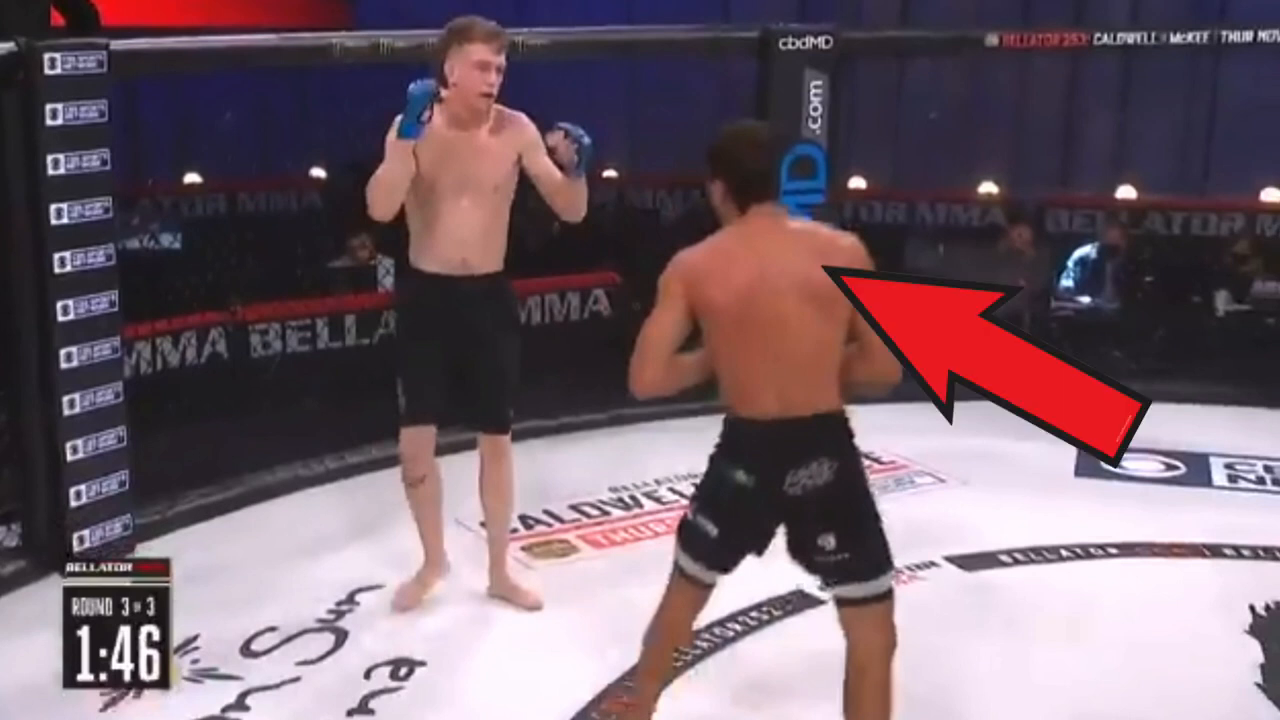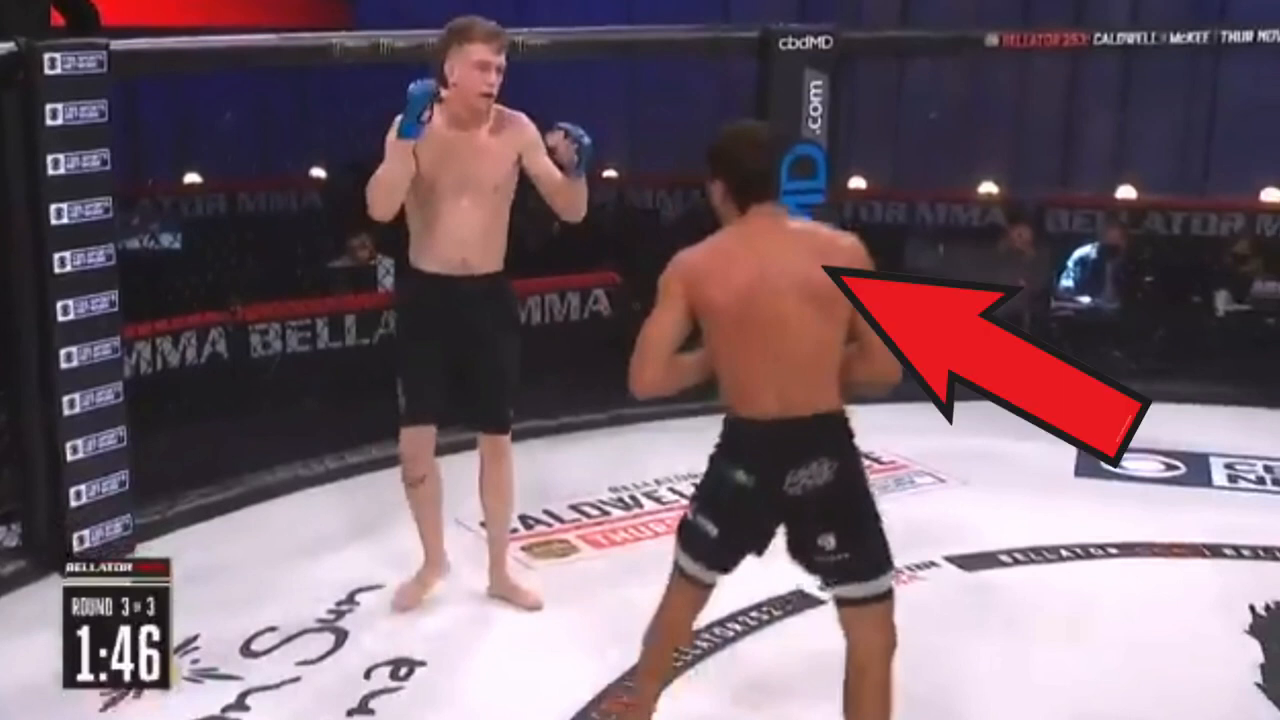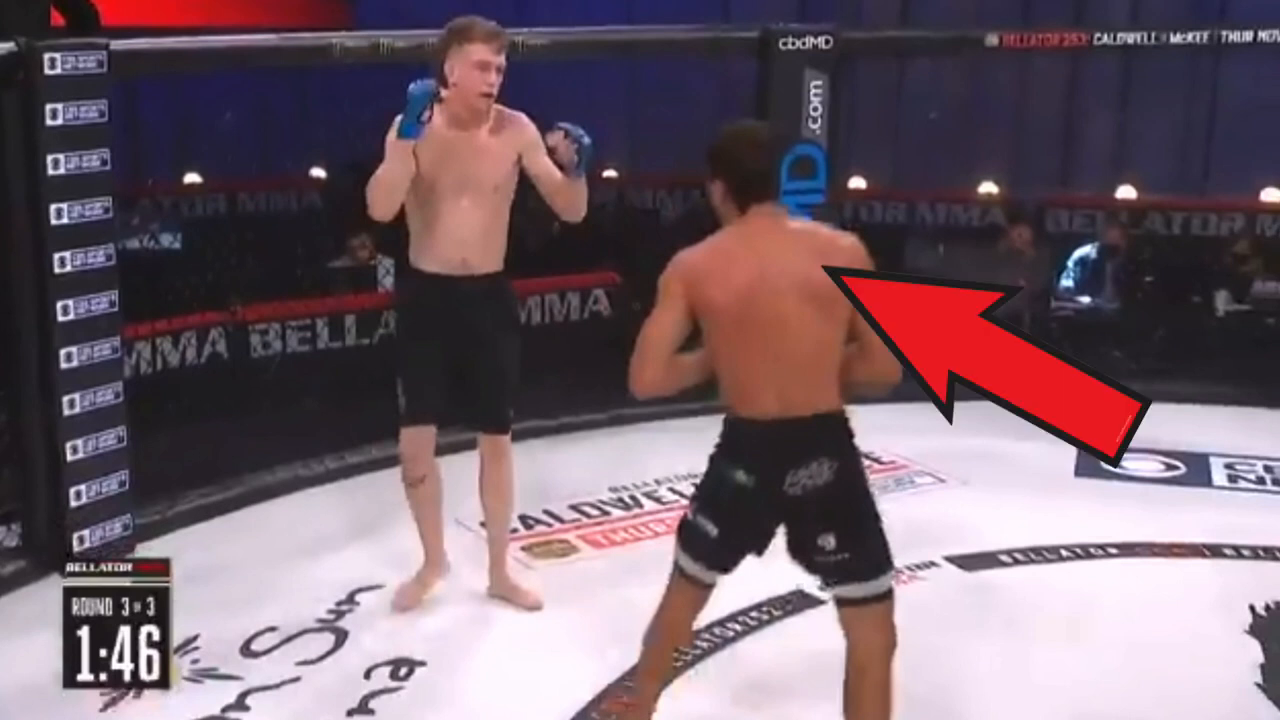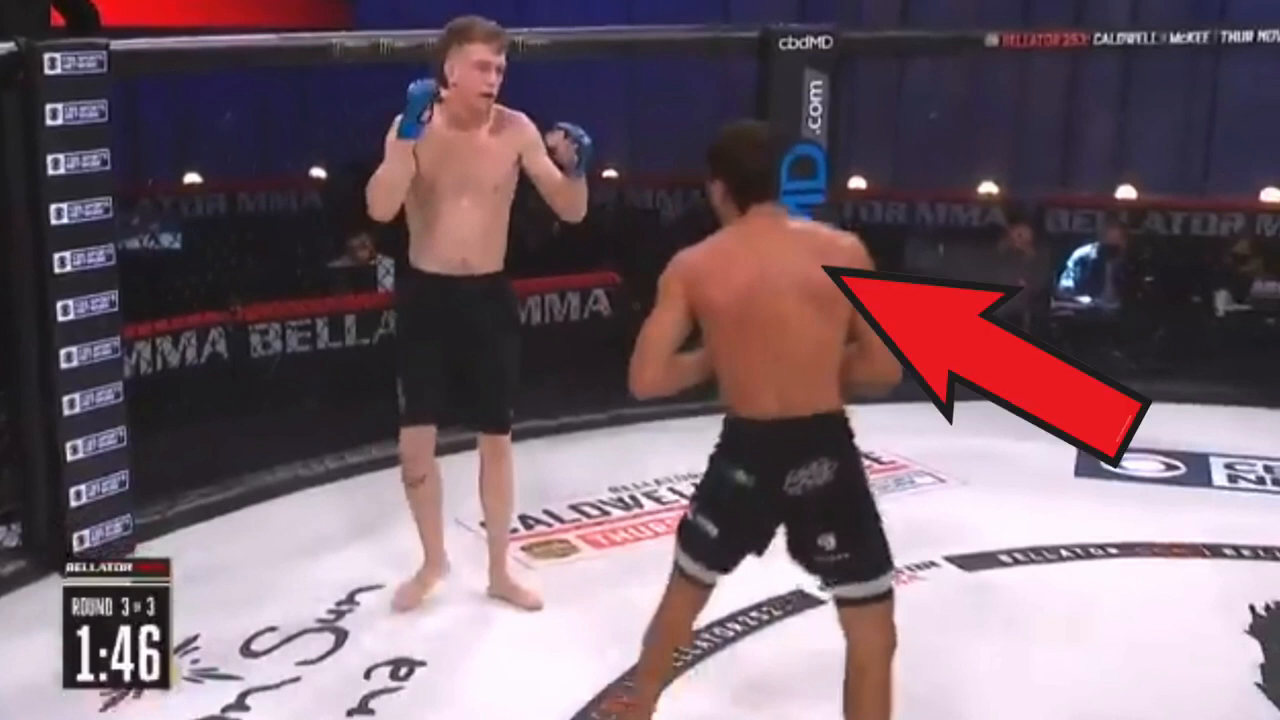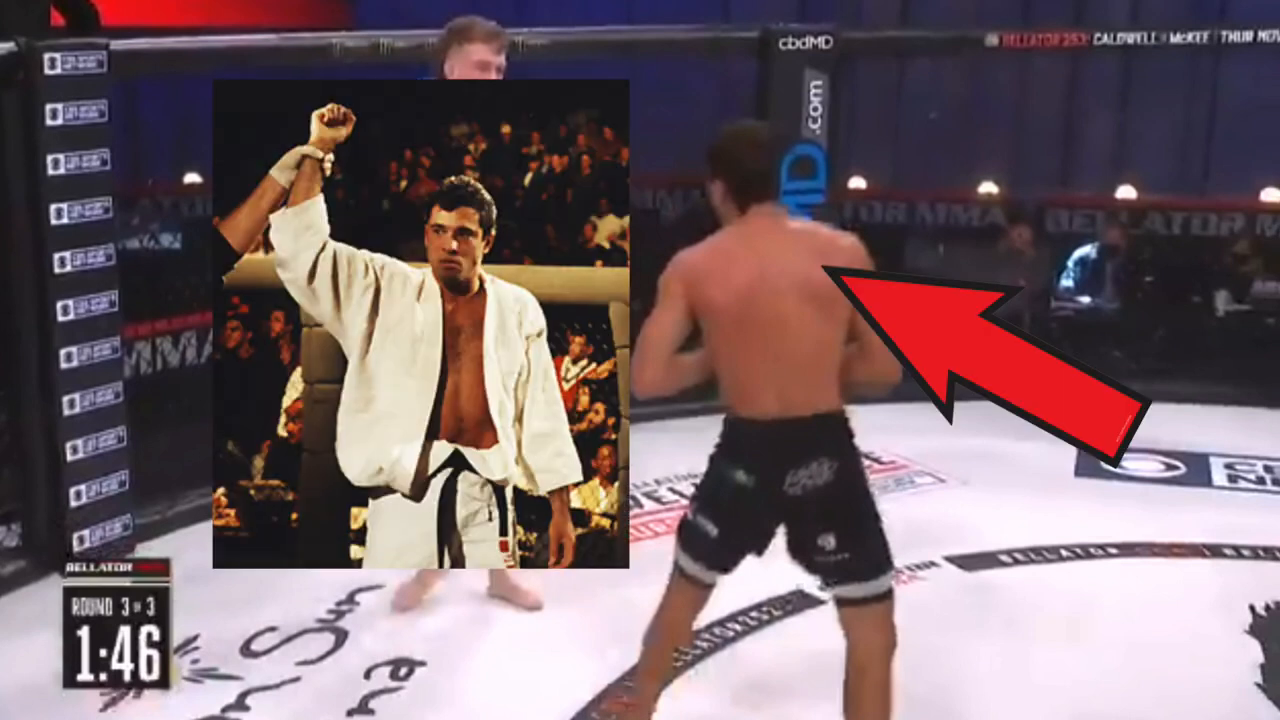
dt=0.2s
person 1, frame 1
left shoulder: (692, 266)
right shoulder: (844, 251)
left elbow: (646, 379)
right elbow: (886, 368)
left hip: (745, 453)
right hip: (825, 453)
left knee: (683, 591)
right knee: (872, 631)
person 1, frame 2
left shoulder: (692, 266)
right shoulder: (843, 251)
left elbow: (646, 379)
right elbow: (886, 368)
left hip: (745, 452)
right hip: (825, 453)
left knee: (683, 591)
right knee: (872, 632)
person 1, frame 3
left shoulder: (692, 267)
right shoulder: (844, 251)
left elbow: (646, 379)
right elbow: (885, 368)
left hip: (745, 452)
right hip: (825, 452)
left knee: (684, 591)
right knee: (872, 632)
person 1, frame 4
left shoulder: (691, 266)
right shoulder: (843, 251)
left elbow: (646, 379)
right elbow: (885, 369)
left hip: (745, 453)
right hip: (824, 452)
left knee: (683, 591)
right knee: (871, 631)
person 1, frame 5
left shoulder: (692, 266)
right shoulder: (844, 251)
left elbow: (646, 379)
right elbow: (886, 368)
left hip: (746, 453)
right hip: (825, 453)
left knee: (684, 591)
right knee: (872, 631)
person 2, frame 1
left shoulder: (516, 130)
right shoulder: (411, 127)
left elbow: (572, 212)
right elbow: (380, 210)
left wrist: (574, 168)
right wrist: (411, 131)
left hip: (489, 297)
right hip: (425, 296)
left knee: (496, 441)
right knee: (415, 443)
left ankle: (499, 570)
right ankle: (433, 561)
person 2, frame 2
left shoulder: (516, 130)
right shoulder: (412, 127)
left elbow: (572, 211)
right elbow: (380, 210)
left wrist: (574, 167)
right wrist: (410, 130)
left hip: (488, 297)
right hip: (425, 295)
left knee: (496, 441)
right knee: (415, 442)
left ankle: (499, 570)
right ankle: (433, 561)
person 2, frame 3
left shoulder: (516, 130)
right shoulder: (411, 126)
left elbow: (572, 211)
right elbow: (380, 209)
left wrist: (574, 167)
right wrist: (410, 131)
left hip: (488, 297)
right hip: (425, 295)
left knee: (496, 441)
right knee: (415, 442)
left ankle: (499, 571)
right ankle: (433, 562)
person 2, frame 4
left shoulder: (516, 131)
right shoulder: (411, 126)
left elbow: (572, 211)
right elbow: (380, 209)
left wrist: (574, 166)
right wrist: (409, 133)
left hip: (489, 297)
right hip: (425, 295)
left knee: (496, 441)
right knee: (415, 443)
left ankle: (499, 571)
right ankle: (432, 562)
person 2, frame 5
left shoulder: (517, 308)
right shoulder: (385, 290)
left elbow: (541, 409)
right elbow: (303, 251)
left wrist: (560, 508)
right wrist: (316, 152)
left hip: (481, 484)
right hip: (405, 484)
left knee: (496, 594)
right knee: (396, 602)
